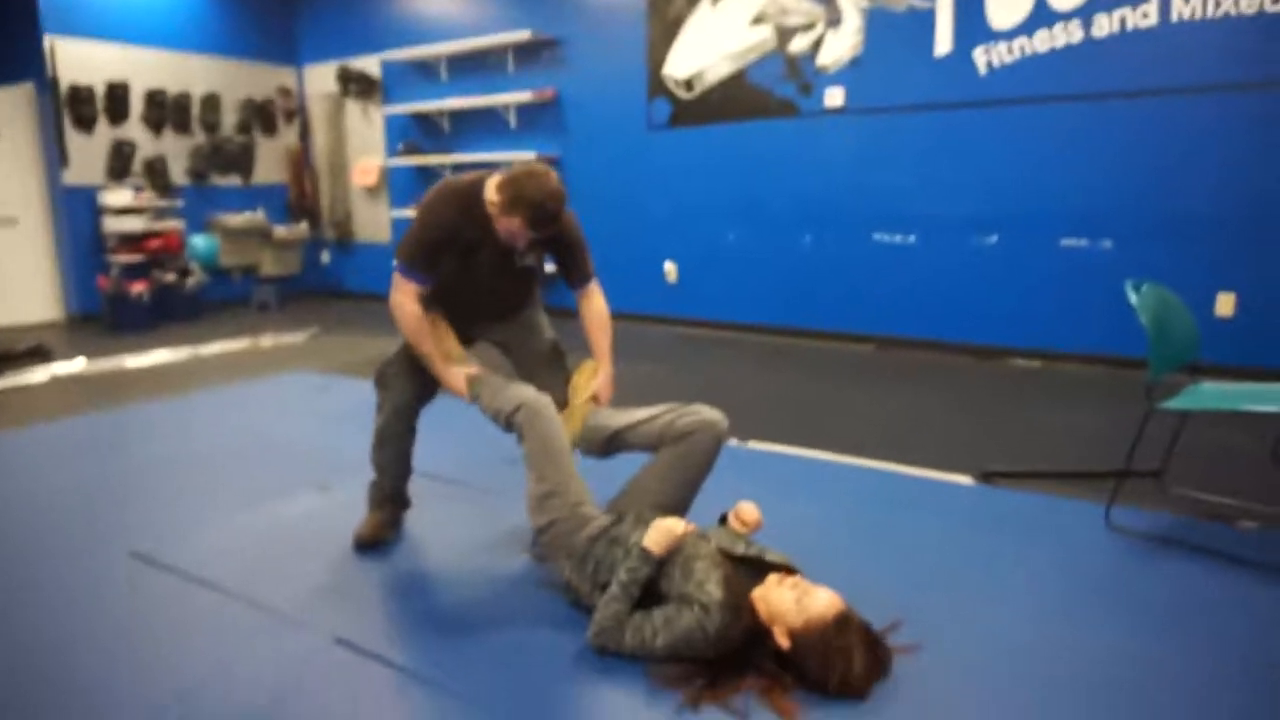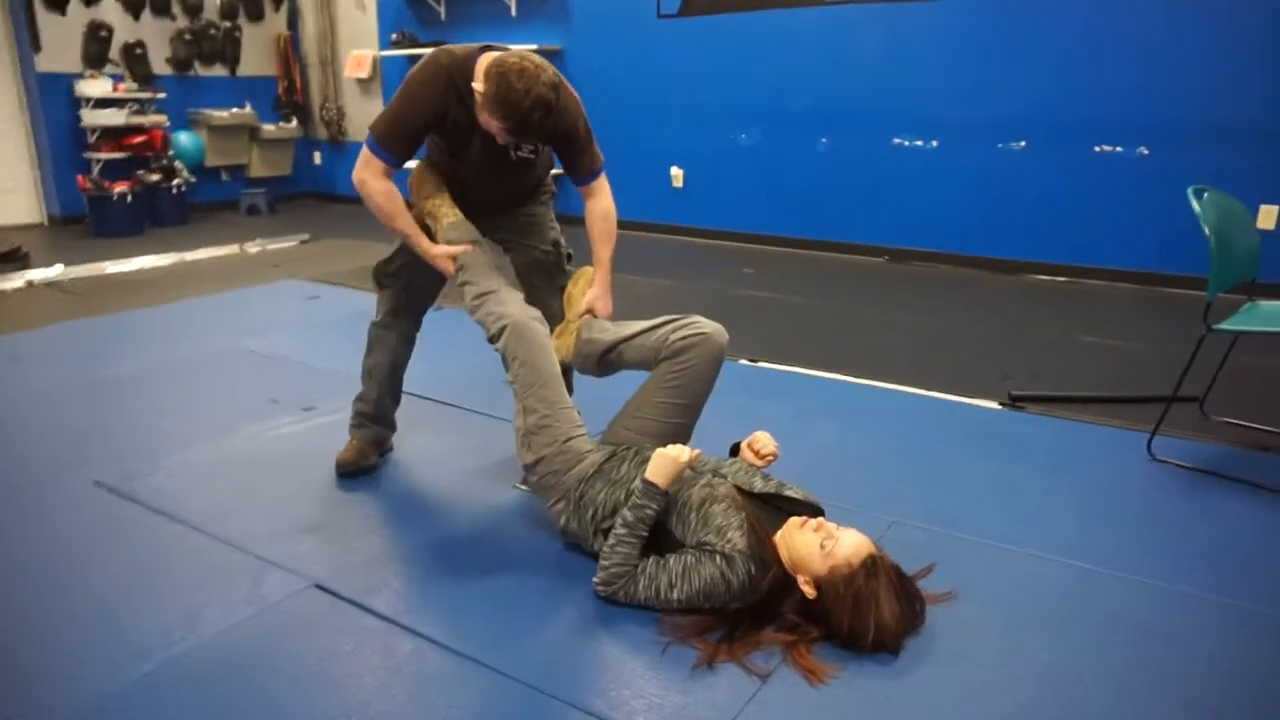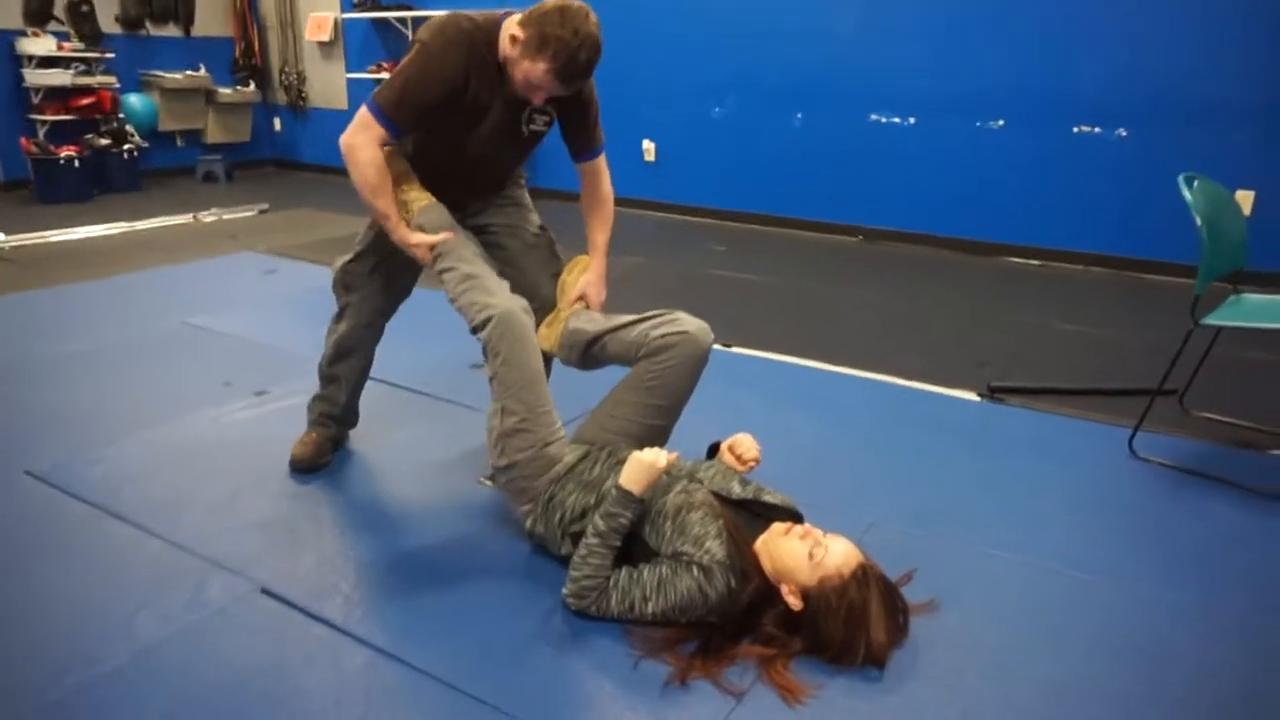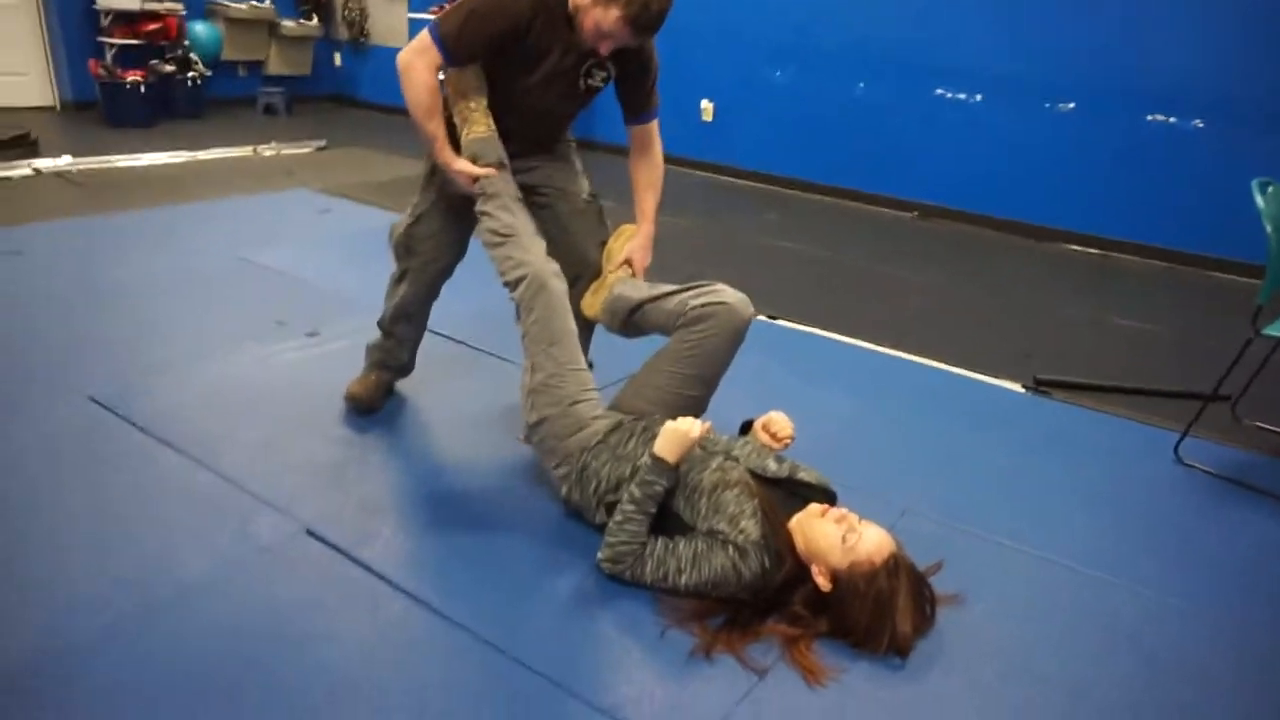
dt=0.5s
person 1, frame 1
left shoulder: (711, 622)
left elbow: (605, 633)
left wrist: (648, 553)
right wrist: (734, 530)
left hip: (588, 551)
right hip: (629, 526)
left knee: (530, 406)
right ankle: (586, 424)
person 1, frame 2
left shoulder: (731, 570)
right shoulder: (790, 508)
left elbow: (613, 580)
left wrist: (652, 485)
right wrist: (746, 458)
left hip: (583, 487)
right hip: (624, 459)
left knee: (522, 327)
right knee: (702, 338)
left ankle: (453, 231)
right ankle: (580, 337)
person 1, frame 3
left shoulder: (712, 583)
right shoulder: (775, 518)
left elbow: (584, 593)
left wrist: (626, 493)
right wrist: (724, 458)
left hip: (555, 493)
right hip: (601, 459)
left knee: (506, 319)
right knee: (687, 337)
left ankle: (424, 211)
right ankle: (569, 328)
person 1, frame 4
left shoulder: (745, 561)
right shoulder: (804, 493)
left elbow: (619, 558)
left wrist: (660, 461)
right wrist: (759, 435)
left hip: (590, 457)
right hip: (635, 430)
left knee: (541, 284)
right knee: (725, 307)
left ankle: (482, 141)
right ankle: (614, 295)
person 2, frame 1
left shoulder: (555, 221)
right shoulder: (446, 206)
left elbow: (588, 294)
right elbow: (404, 298)
left wrist: (603, 369)
right wrist: (442, 370)
left hip: (512, 315)
right hip: (445, 316)
left knee: (558, 404)
right knee: (397, 398)
right ankle: (386, 506)
person 2, frame 2
left shoulder: (559, 104)
right shoulder: (437, 79)
left elbow: (596, 193)
right elbow: (368, 175)
left wrist: (601, 282)
right wrist: (423, 247)
left hip: (522, 205)
right hip: (448, 199)
left knee: (556, 313)
right knee: (397, 303)
right ankle: (370, 430)
person 2, frame 3
left shoulder: (569, 78)
right shoulder: (450, 45)
left elbow: (594, 173)
right elbow: (359, 141)
left wrist: (596, 266)
right wrist: (399, 233)
left hip: (496, 193)
right hip: (419, 190)
left knee: (545, 299)
right knee: (363, 304)
right ankle: (328, 423)
person 2, frame 4
left shoulder: (632, 46)
left elbow: (645, 139)
right elbow: (415, 63)
left wrist: (645, 233)
right wrist: (446, 157)
left hip: (546, 152)
left knee: (589, 264)
right knee: (423, 261)
right ankle: (384, 366)
